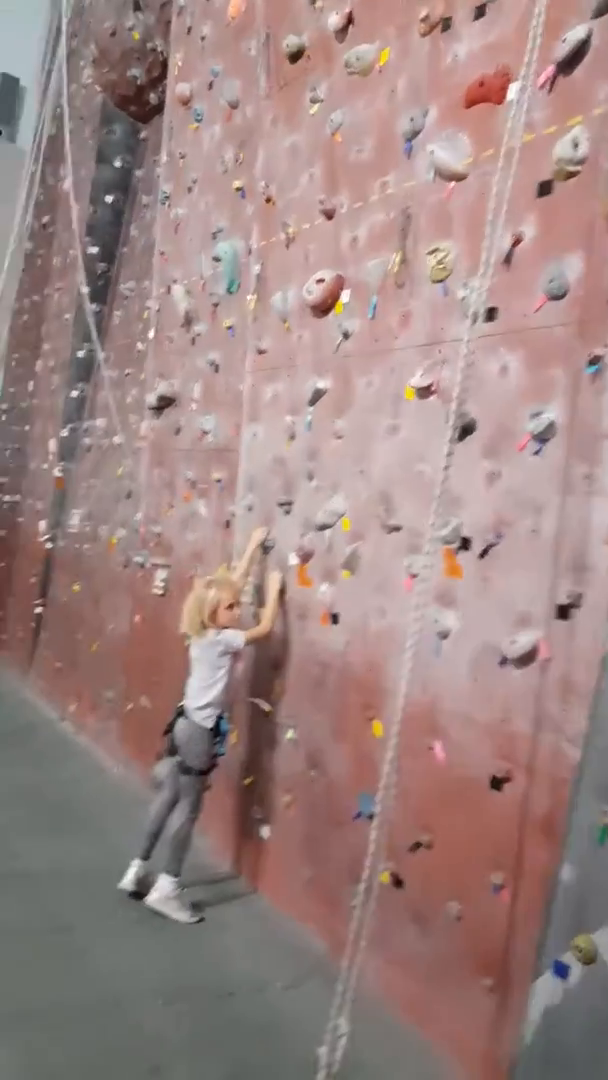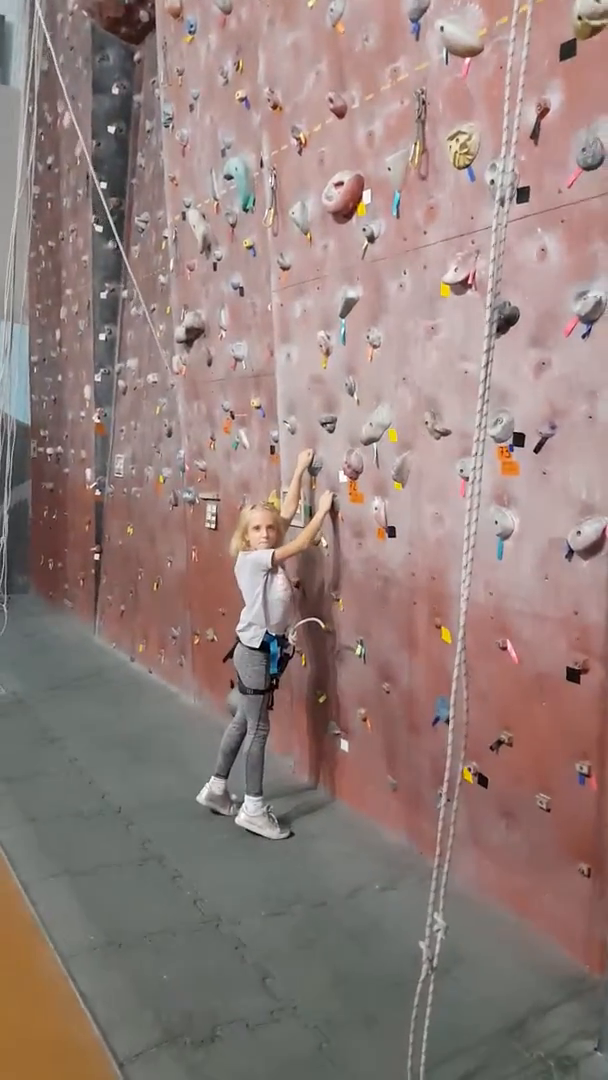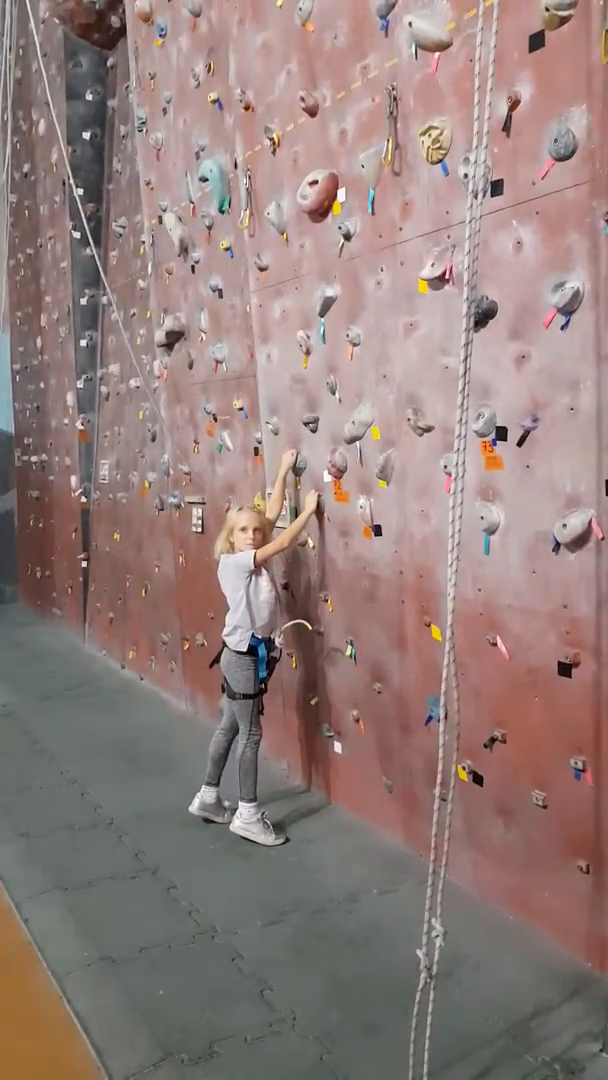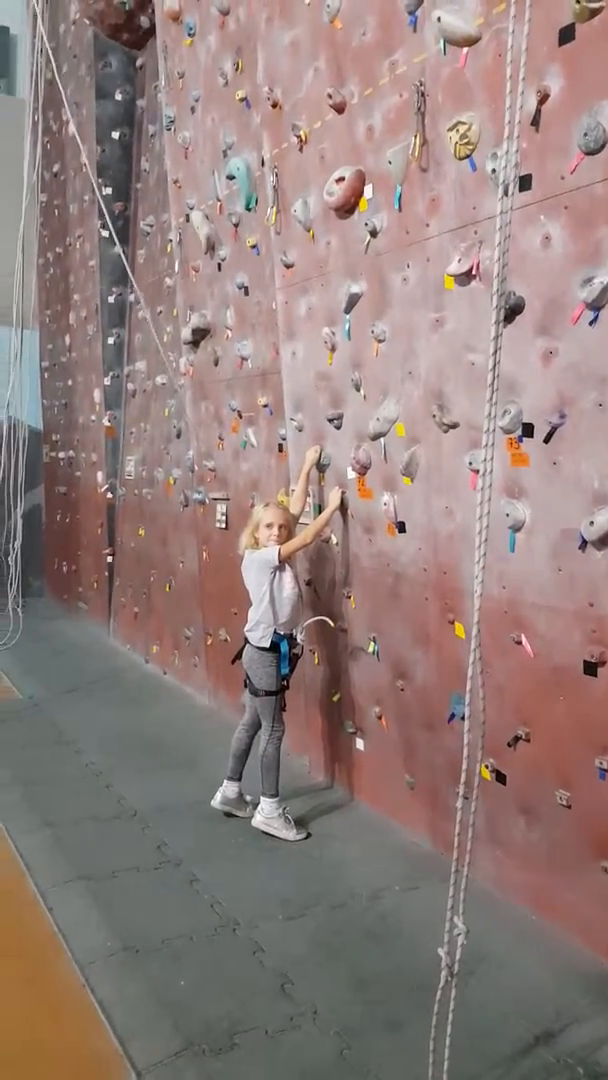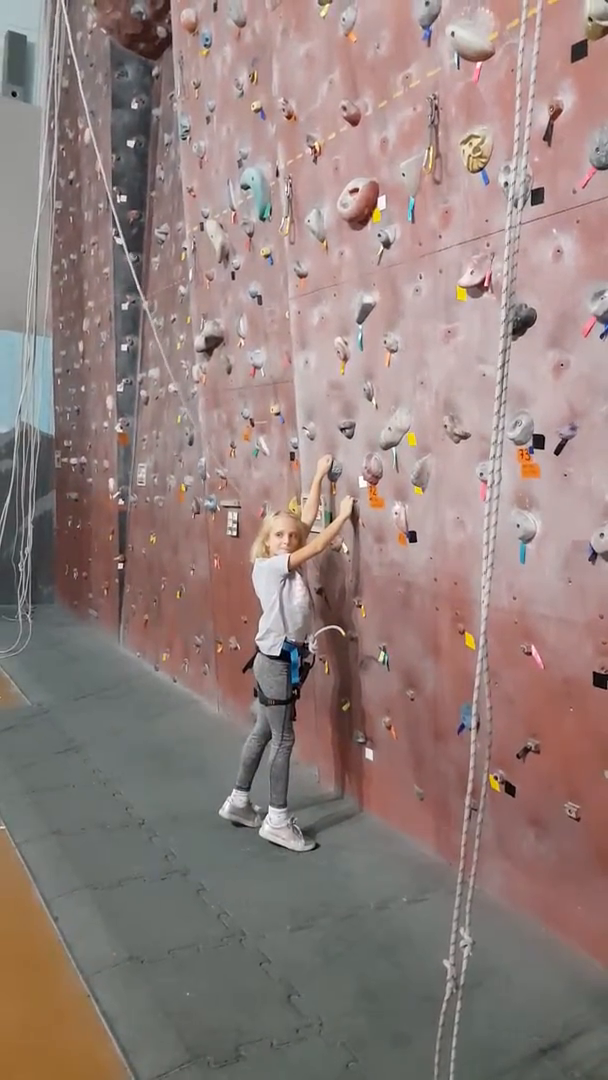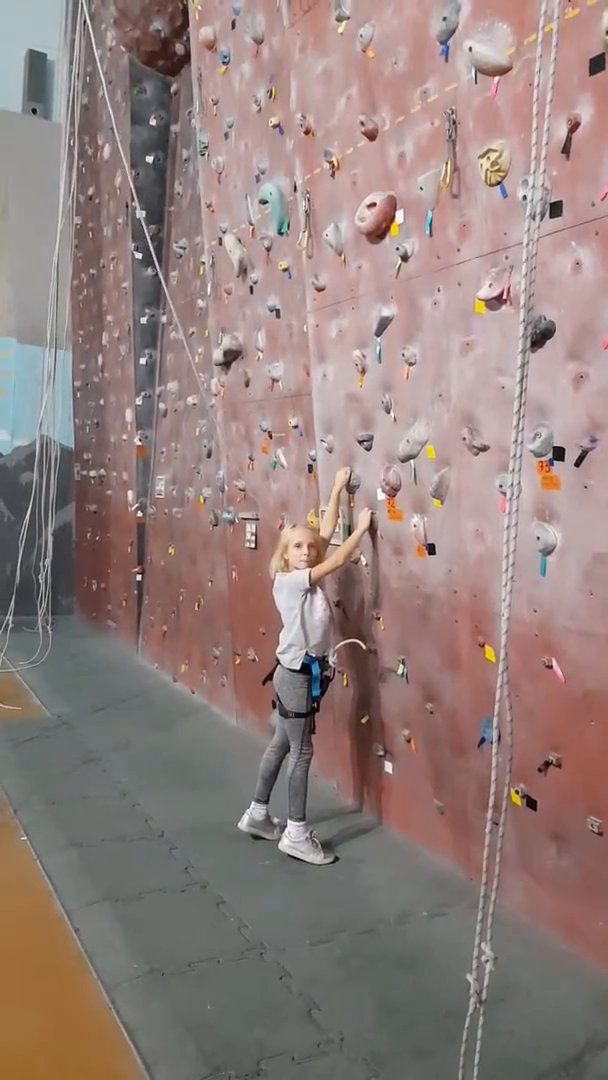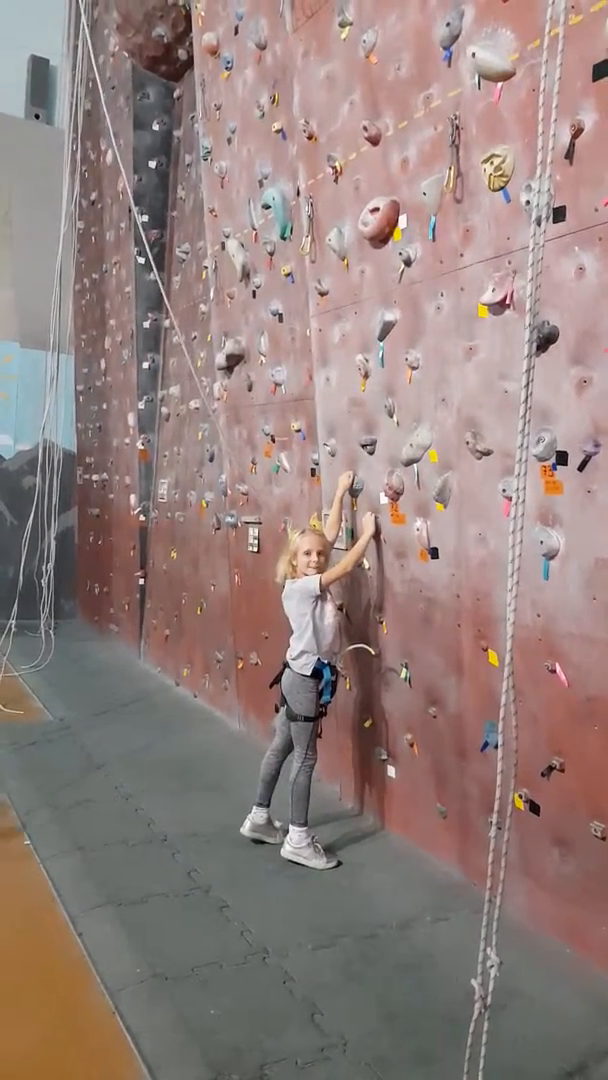
dt=0.7s
person 1, frame 1
left shoulder: (204, 634)
right shoulder: (219, 640)
left elbow: (232, 583)
right elbow: (265, 628)
left wrist: (254, 547)
right wrist: (273, 590)
left hip: (187, 722)
right hip: (200, 729)
left knee: (168, 797)
right knee: (188, 809)
left ankle: (137, 872)
right ankle: (166, 889)
person 1, frame 2
left shoulder: (270, 556)
right shoulder: (249, 560)
left elbow: (287, 512)
right elbow: (301, 544)
left wrist: (300, 470)
right wrist: (323, 510)
left hip: (268, 648)
right hip: (254, 650)
left knee: (243, 721)
right knee: (257, 729)
left ankle: (216, 788)
right ankle: (253, 809)
person 1, frame 3
left shoulder: (256, 558)
right shoulder: (232, 563)
left elbow: (271, 515)
right elbow: (283, 542)
left wrist: (284, 472)
right wrist: (308, 510)
left hip: (254, 652)
right hip: (242, 654)
left knee: (230, 727)
right knee: (250, 734)
left ankle: (208, 798)
right ankle: (248, 816)
person 1, frame 4
left shoulder: (279, 554)
right shoulder: (256, 559)
left elbow: (295, 511)
right elbow: (307, 539)
left wrist: (307, 468)
right wrist: (332, 507)
left hip: (275, 648)
right hip: (264, 650)
left knee: (253, 723)
right knee: (273, 729)
left ankle: (230, 792)
right ankle: (269, 810)
person 1, frame 5
left shoulder: (290, 563)
right shoulder: (267, 567)
left elbow: (307, 519)
right elbow: (318, 546)
left wrist: (320, 476)
right wrist: (343, 515)
left hip: (287, 658)
right hip: (275, 659)
left knee: (263, 732)
right knee: (283, 739)
left ankle: (238, 801)
right ankle: (277, 820)
person 1, frame 6
left shoulder: (310, 577)
right shoulder: (288, 581)
left elbow: (326, 532)
right elbow: (338, 560)
left wrist: (338, 489)
right wrist: (362, 527)
left hip: (306, 671)
right hip: (295, 673)
left knee: (281, 745)
right knee: (302, 753)
left ankle: (257, 815)
right ankle: (296, 834)
person 1, frame 7
left shoulder: (314, 582)
right shoulder: (298, 588)
left elbow: (329, 536)
right elbow: (346, 567)
left wrist: (340, 493)
right wrist: (368, 533)
left hip: (306, 676)
right hip: (304, 677)
left knee: (281, 748)
right knee: (305, 758)
left ankle: (259, 819)
right ankle: (298, 840)
